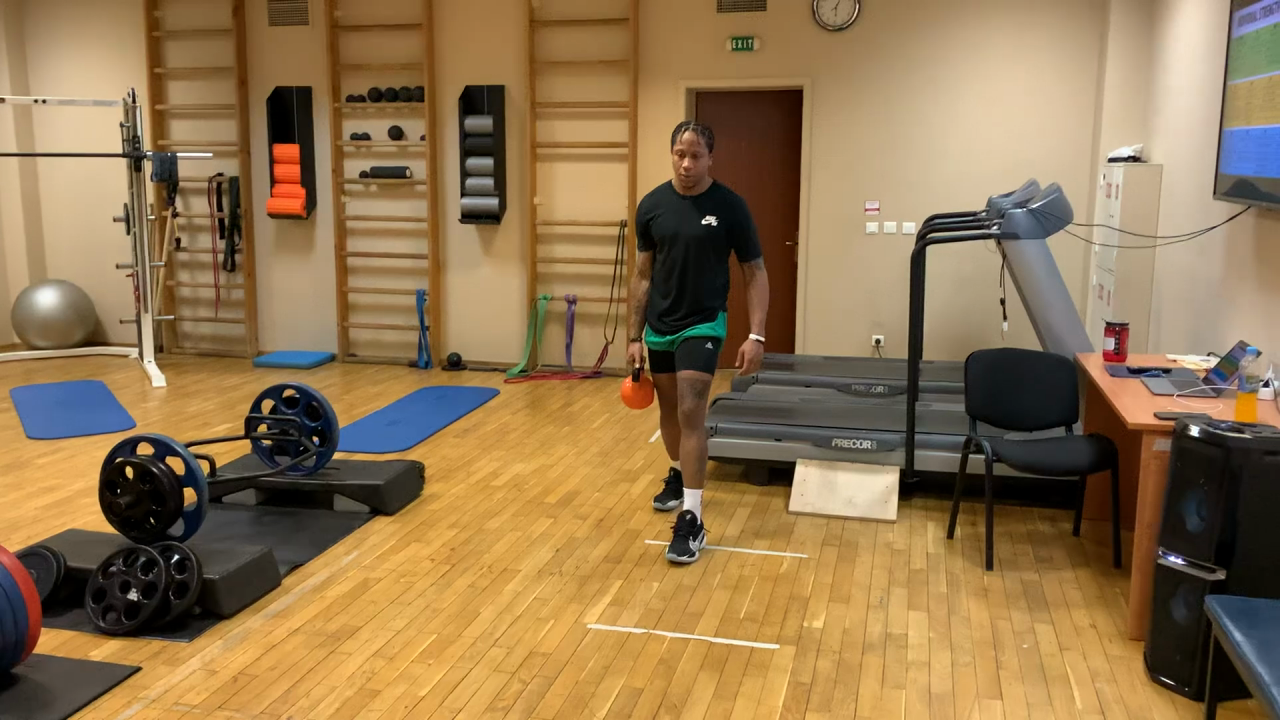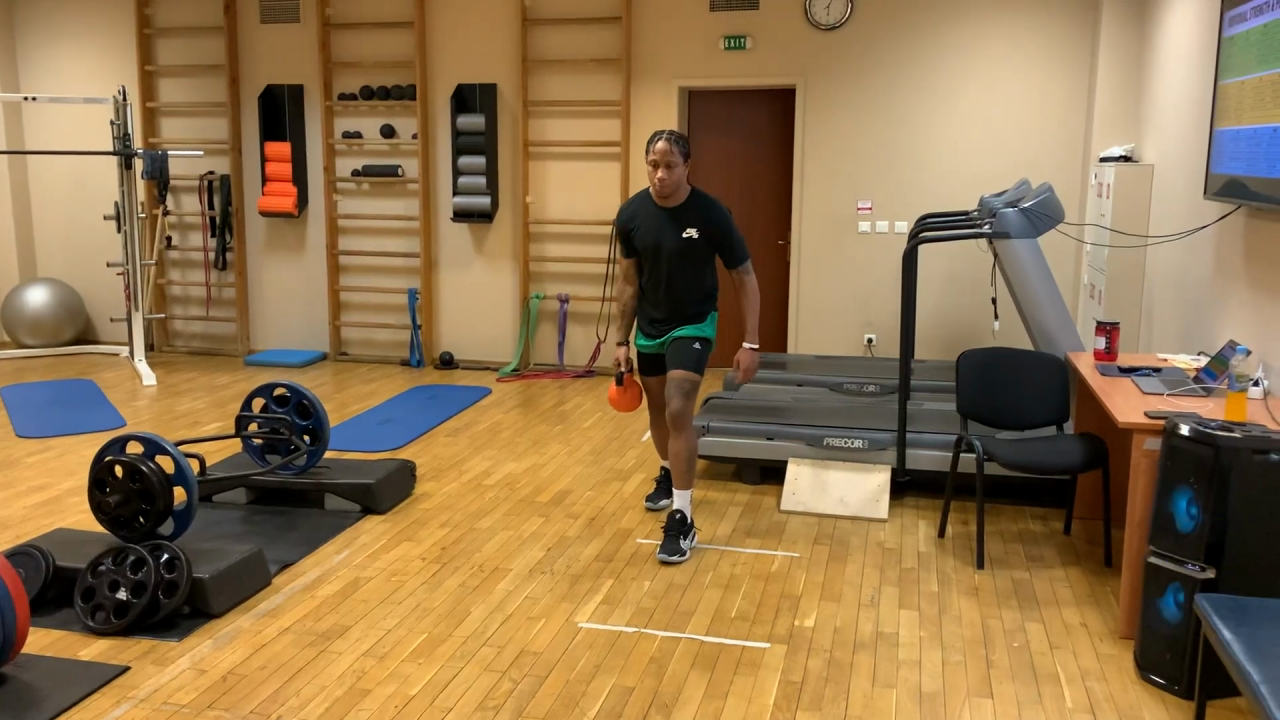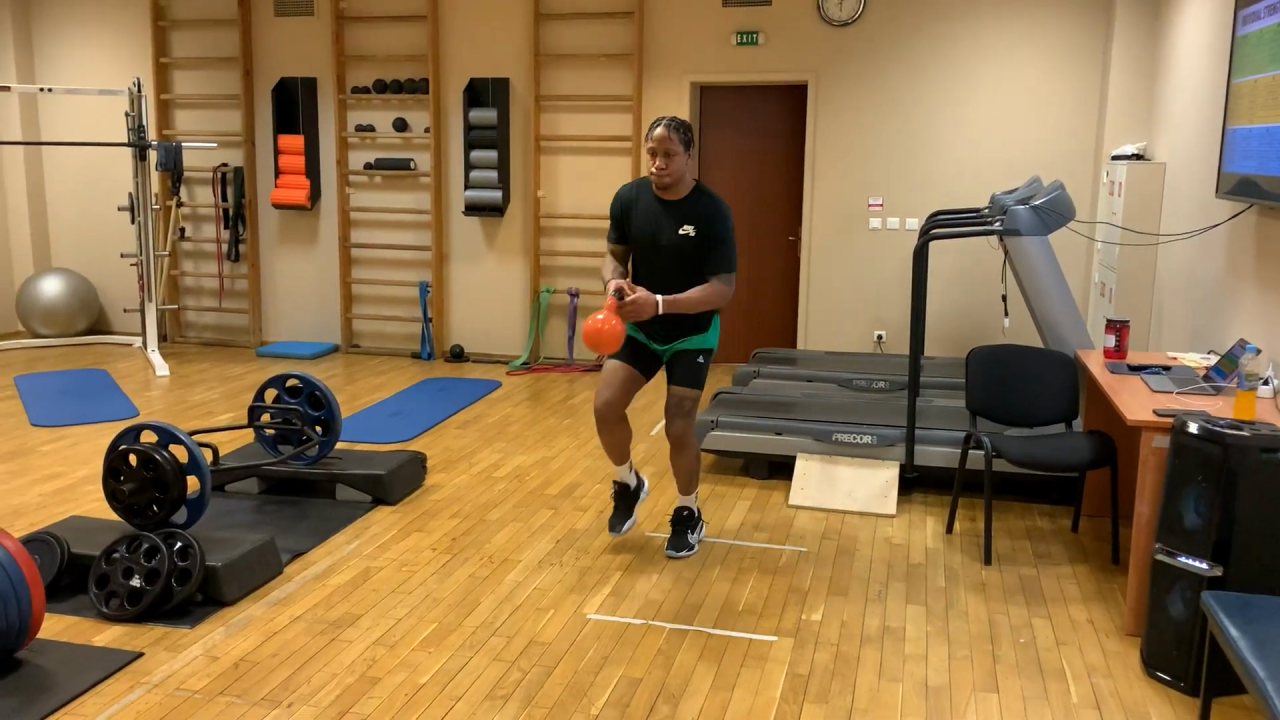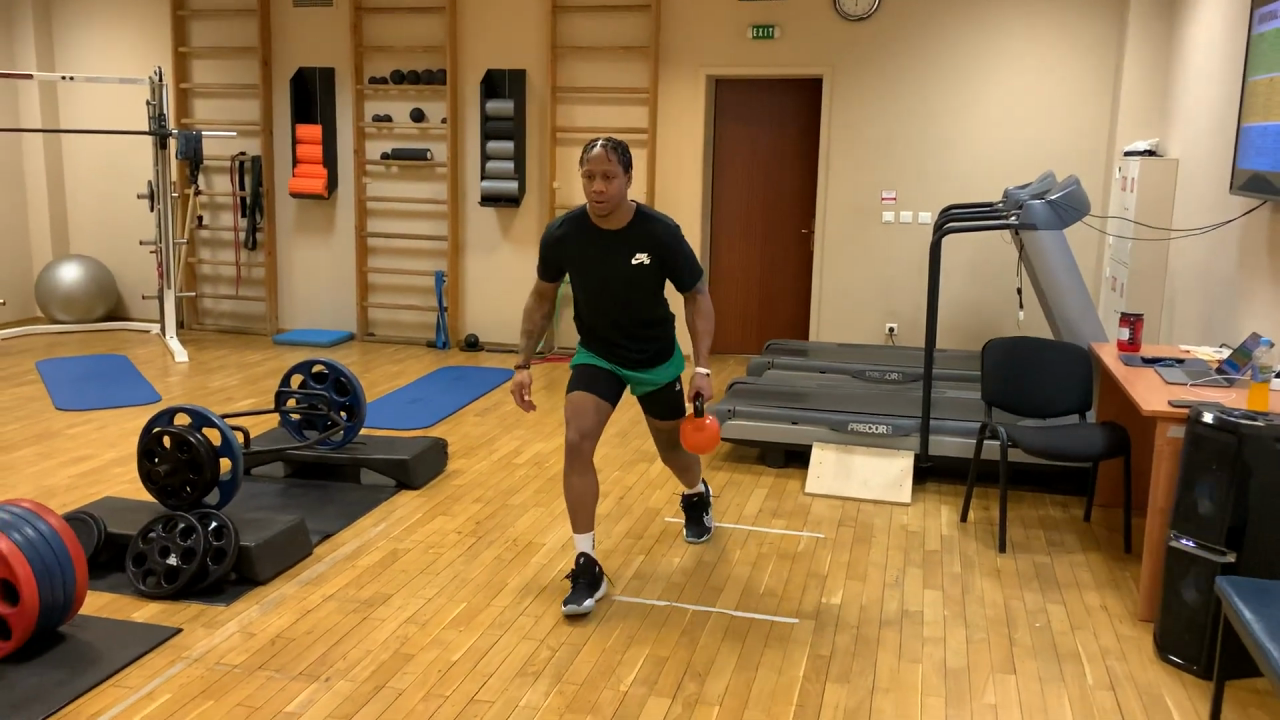
dt=0.7s
person 1, frame 1
left shoulder: (730, 206)
right shoulder: (652, 205)
left elbow: (755, 272)
right elbow: (643, 274)
left wrist: (756, 334)
right wrist: (635, 335)
left hip: (702, 325)
right hip: (659, 326)
left knee: (691, 414)
right knee: (668, 410)
left ankle: (692, 520)
right ankle: (677, 476)
person 1, frame 2
left shoulder: (711, 213)
right shoulder: (631, 214)
left elbow: (744, 277)
right elbow: (629, 279)
left wrist: (750, 342)
right wrist: (622, 340)
left hip: (693, 325)
right hip: (649, 327)
left knee: (678, 412)
right knee: (657, 411)
left ankle: (681, 518)
right ankle: (668, 474)
person 1, frame 3
left shoulder: (711, 212)
right shoulder: (628, 199)
left elbow: (722, 289)
right elbow: (616, 254)
left wrist: (660, 304)
right wrist: (613, 283)
left hip: (691, 332)
right hip: (642, 327)
left knee: (678, 429)
right knee: (605, 406)
left ankle: (688, 515)
right ankle: (627, 484)
person 1, frame 4
left shoulder: (661, 233)
right shoulder: (562, 233)
left elbow: (697, 295)
right elbow: (543, 297)
left wrist: (701, 367)
right wrist: (523, 364)
left hip: (656, 358)
right hip: (596, 354)
left knee: (672, 448)
right knee: (576, 444)
left ankle: (698, 495)
right ankle: (587, 565)
